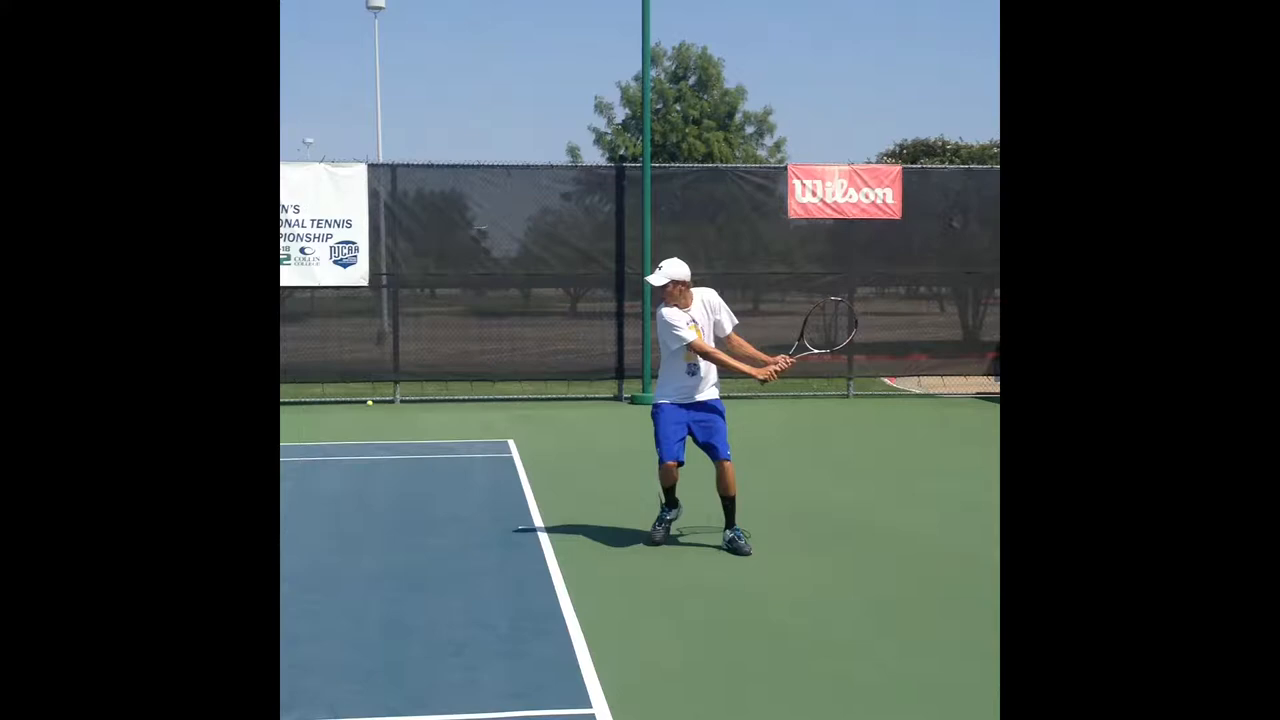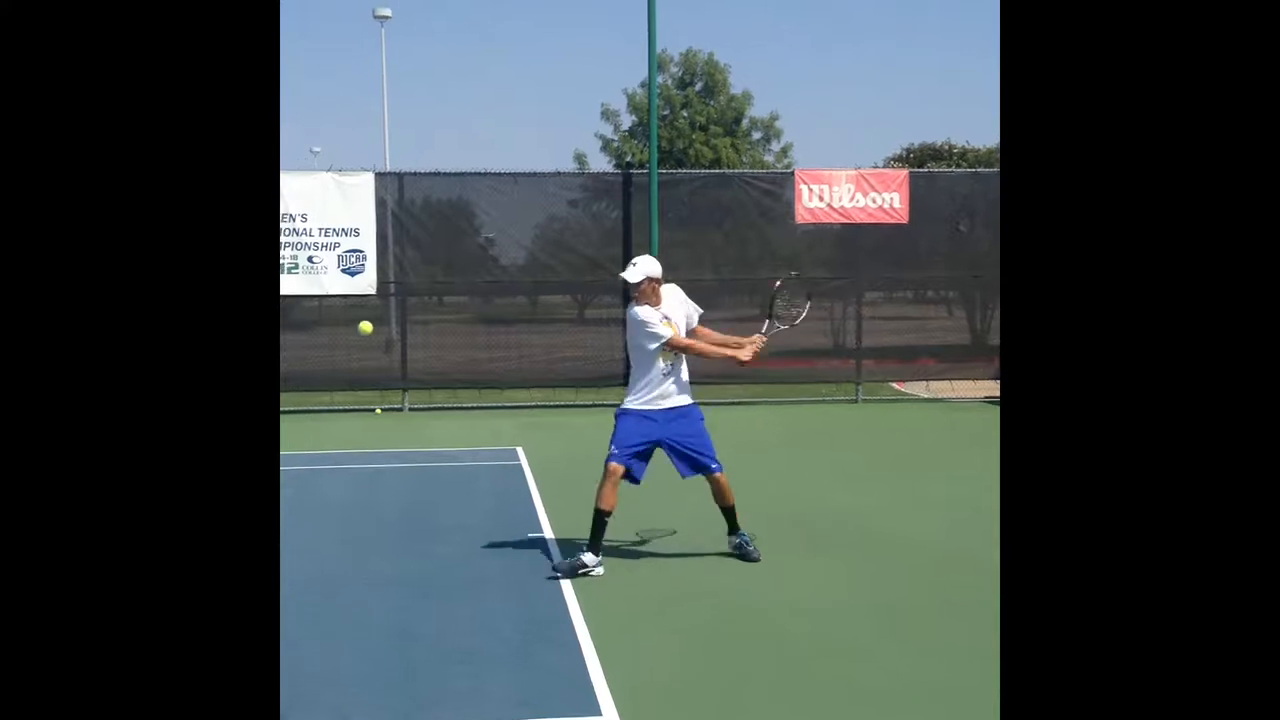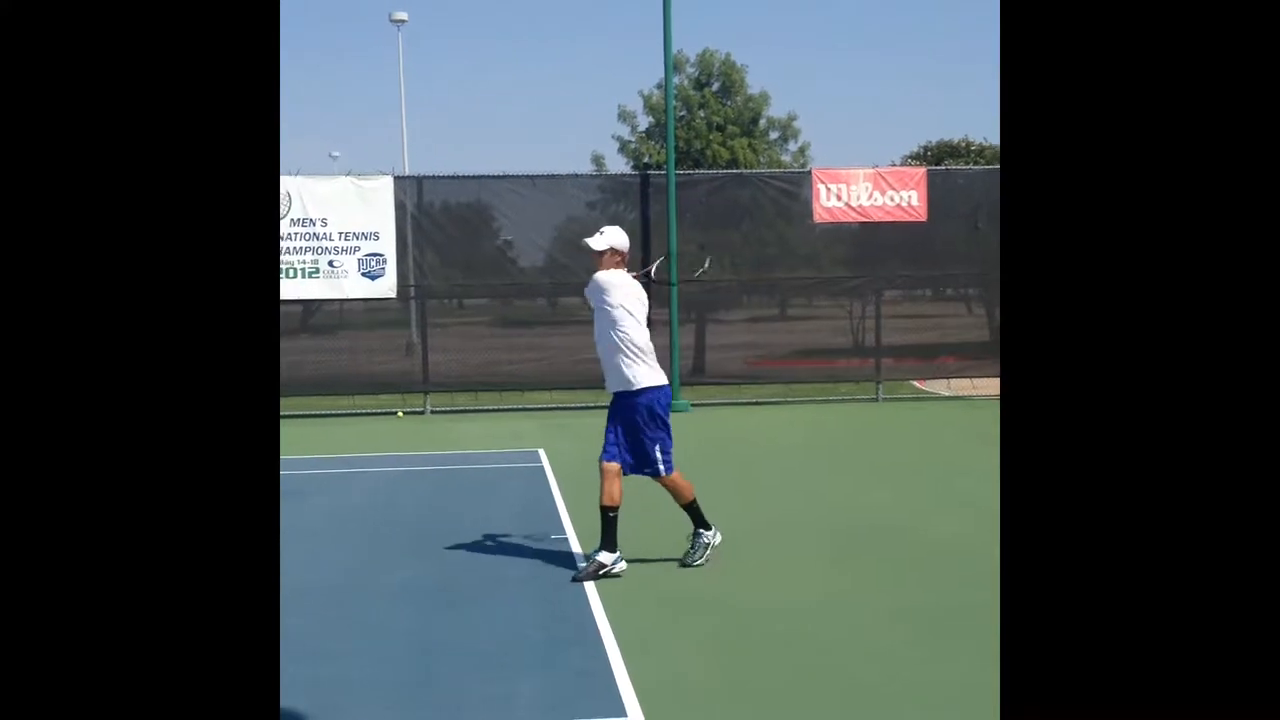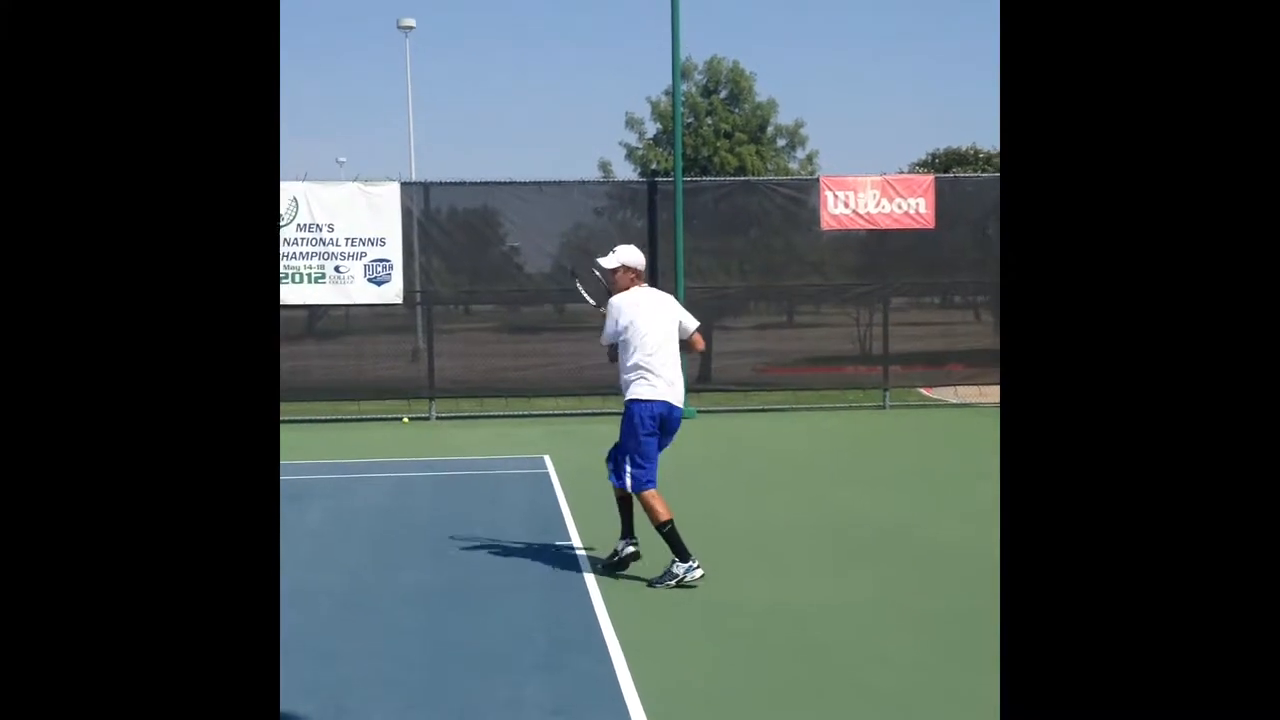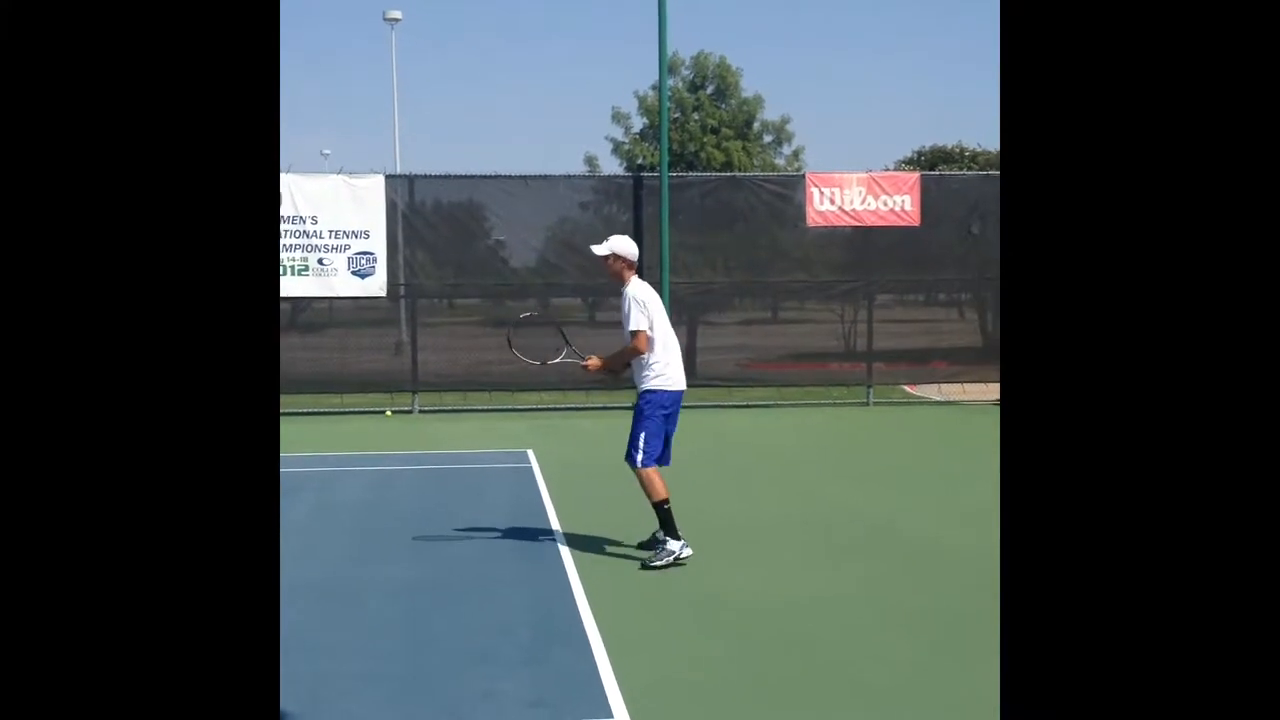
dt=0.4s
person 1, frame 1
left shoulder: (709, 297)
right shoulder: (666, 315)
left elbow: (731, 340)
right elbow: (706, 352)
left wrist: (767, 359)
right wrist: (753, 372)
left hip: (705, 399)
right hip: (670, 400)
left knee: (724, 461)
right knee: (669, 461)
left ankle: (731, 530)
right ankle: (671, 507)
person 1, frame 2
left shoulder: (674, 293)
right shoulder: (638, 314)
left elbow: (696, 332)
right elbow: (687, 346)
left wrist: (742, 342)
right wrist: (735, 355)
left hip: (680, 407)
right hip: (638, 410)
left knee: (715, 473)
right knee: (612, 471)
left ankle: (737, 536)
right ankle: (592, 554)
person 1, frame 3
left shoulder: (602, 281)
right shoulder: (632, 285)
left elbow: (592, 298)
left hip: (645, 391)
right hip: (628, 391)
left knee: (662, 471)
right knee: (610, 467)
left ankle: (705, 531)
right ankle: (609, 553)
person 1, frame 4
left shoulder: (619, 302)
right shoulder: (668, 300)
left elbow: (612, 351)
right elbow: (698, 344)
left hip: (644, 400)
right hip: (673, 402)
left knee: (642, 485)
right knee: (620, 466)
left ankle: (685, 562)
right ankle: (626, 542)
person 1, frame 5
left shoulder: (633, 293)
right shoulder: (640, 290)
left elbow: (639, 344)
left wrist: (604, 363)
right wrist: (616, 364)
left hip: (658, 388)
right hip: (666, 386)
left knee: (642, 464)
right knee: (644, 462)
left ankle: (675, 540)
right ankle: (665, 532)
